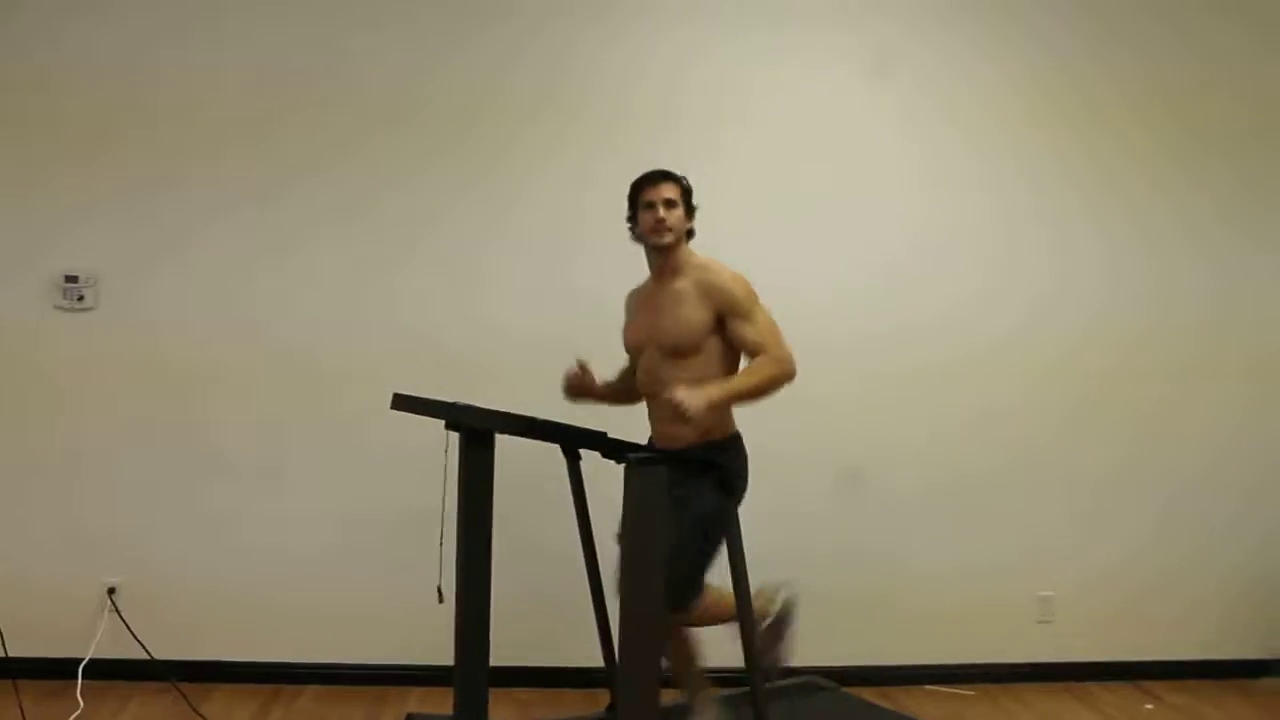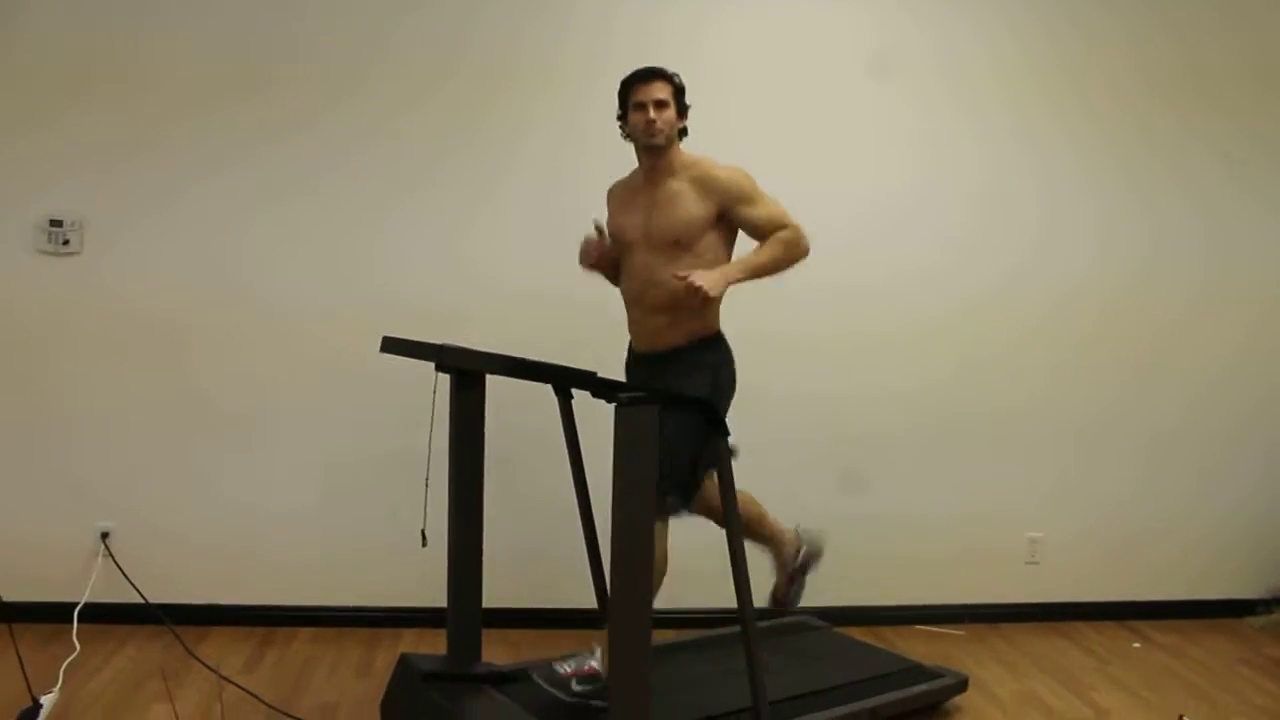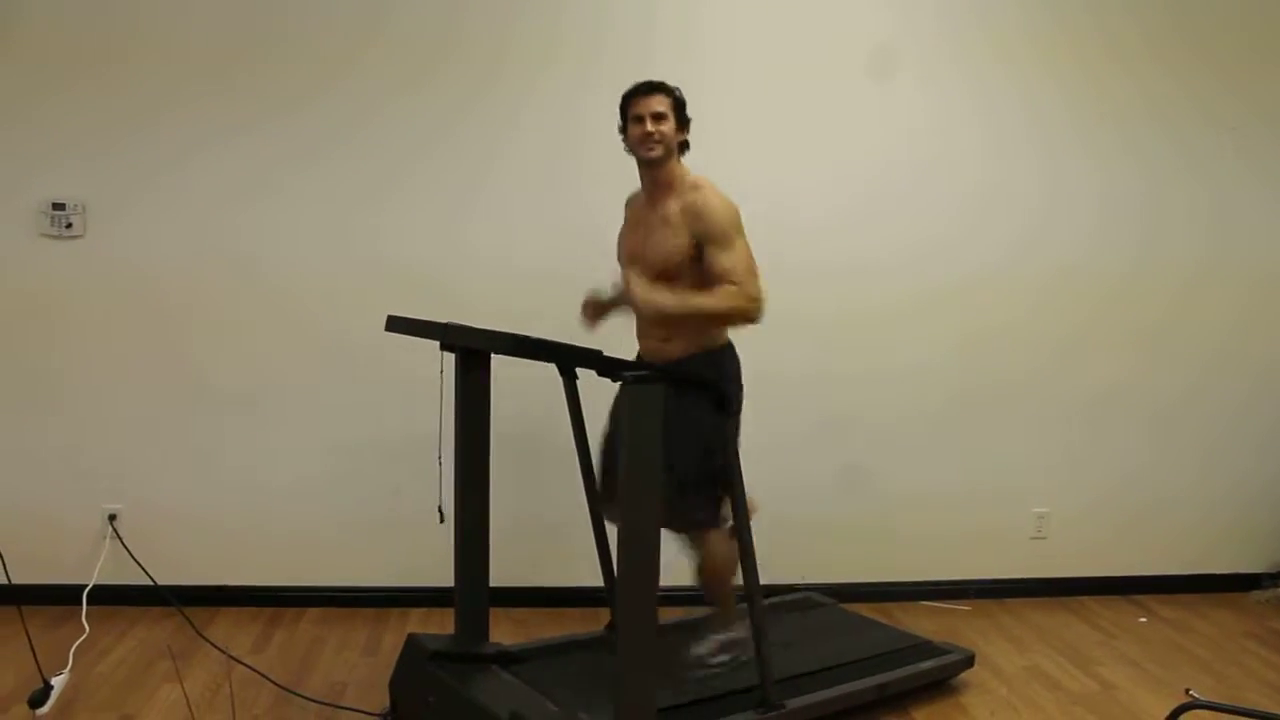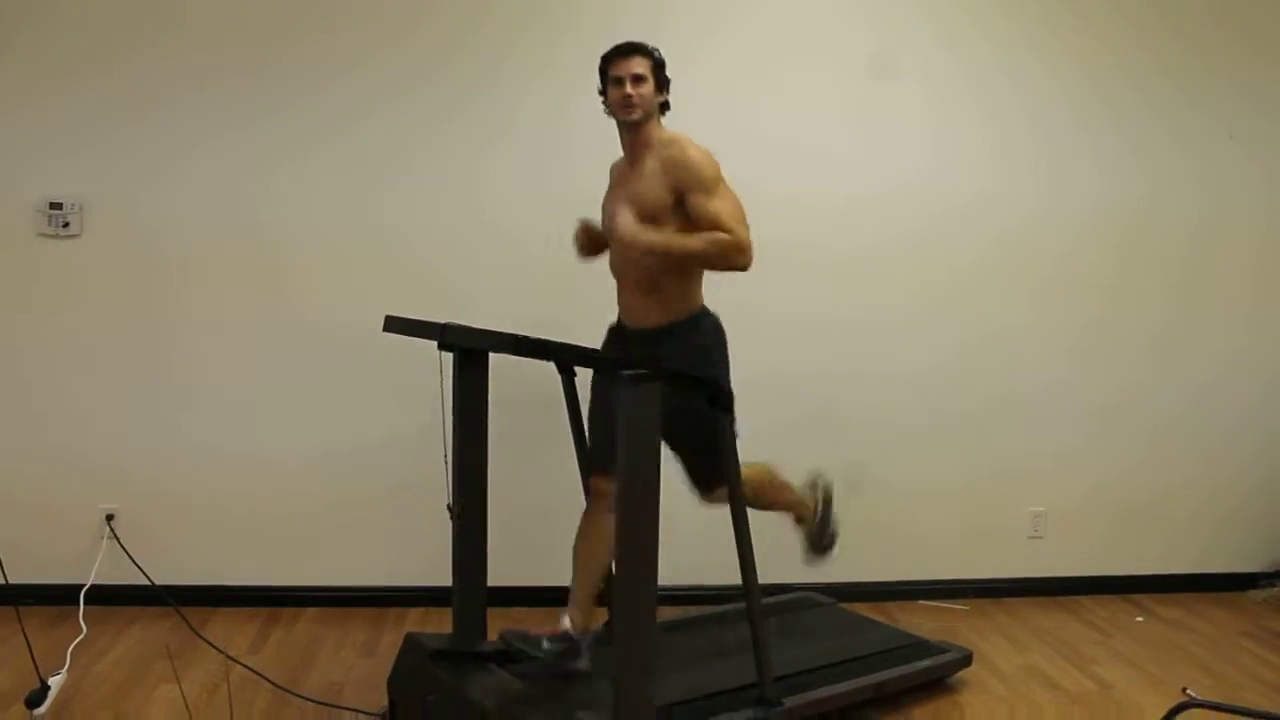
dt=1s
person 1, frame 1
left shoulder: (718, 284)
right shoulder: (637, 300)
left elbow: (781, 363)
left wrist: (712, 396)
right wrist: (596, 390)
left hip: (710, 464)
right hip: (657, 460)
left knee: (658, 601)
right knee: (662, 598)
left ankle: (764, 608)
person 1, frame 2
left shoulder: (716, 181)
right shoulder: (618, 194)
left elbow: (793, 239)
left wrist: (724, 273)
right wrist: (598, 260)
left hip: (698, 366)
right hip: (643, 365)
right knee: (690, 489)
left ankle: (613, 657)
right ankle: (792, 550)
person 1, frame 3
left shoulder: (708, 207)
right shoulder: (634, 206)
left elbow: (747, 304)
left wrist: (661, 303)
right wrist: (615, 300)
left hip: (704, 375)
right hip: (648, 371)
left knee: (696, 521)
right knee: (616, 501)
left ankle: (729, 627)
right ankle: (719, 522)
person 1, frame 4
left shoulder: (688, 161)
right shoulder: (620, 169)
left elbow: (739, 249)
left wrist: (644, 238)
right wrist: (601, 240)
left hip: (685, 345)
right hip: (626, 343)
left knee: (717, 484)
right knee: (605, 489)
left ankle: (809, 505)
right ankle: (572, 632)
